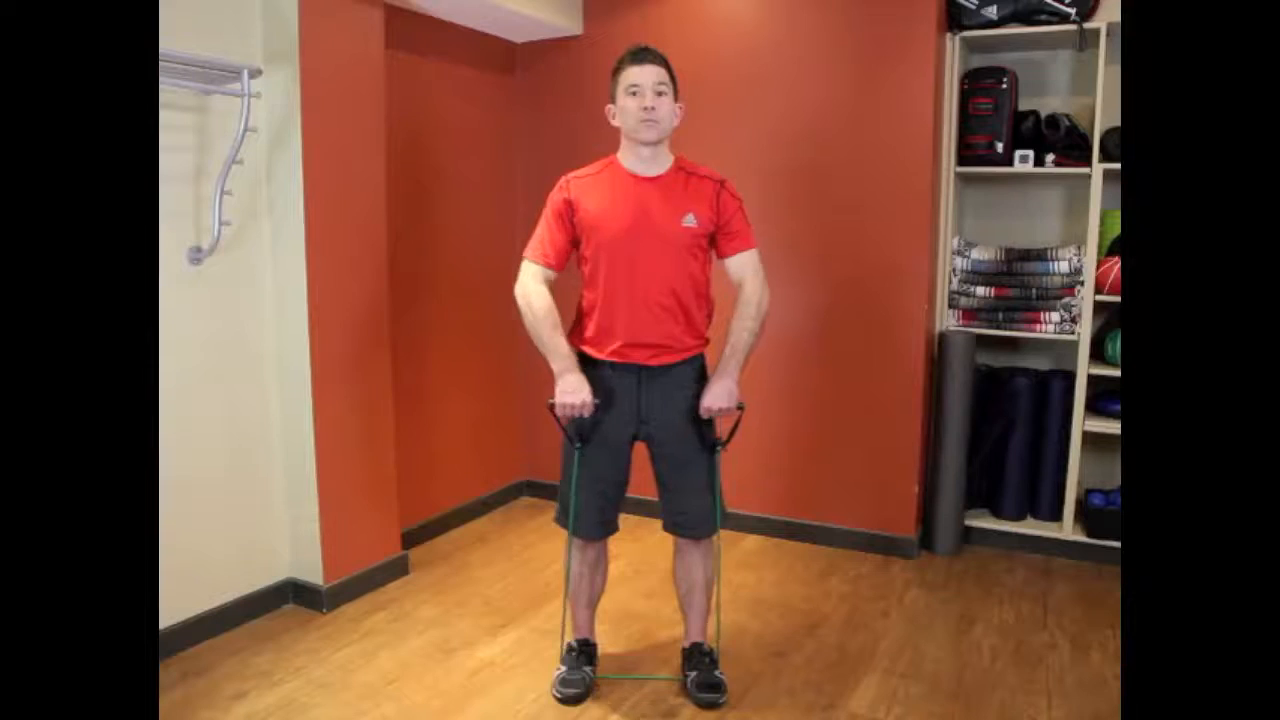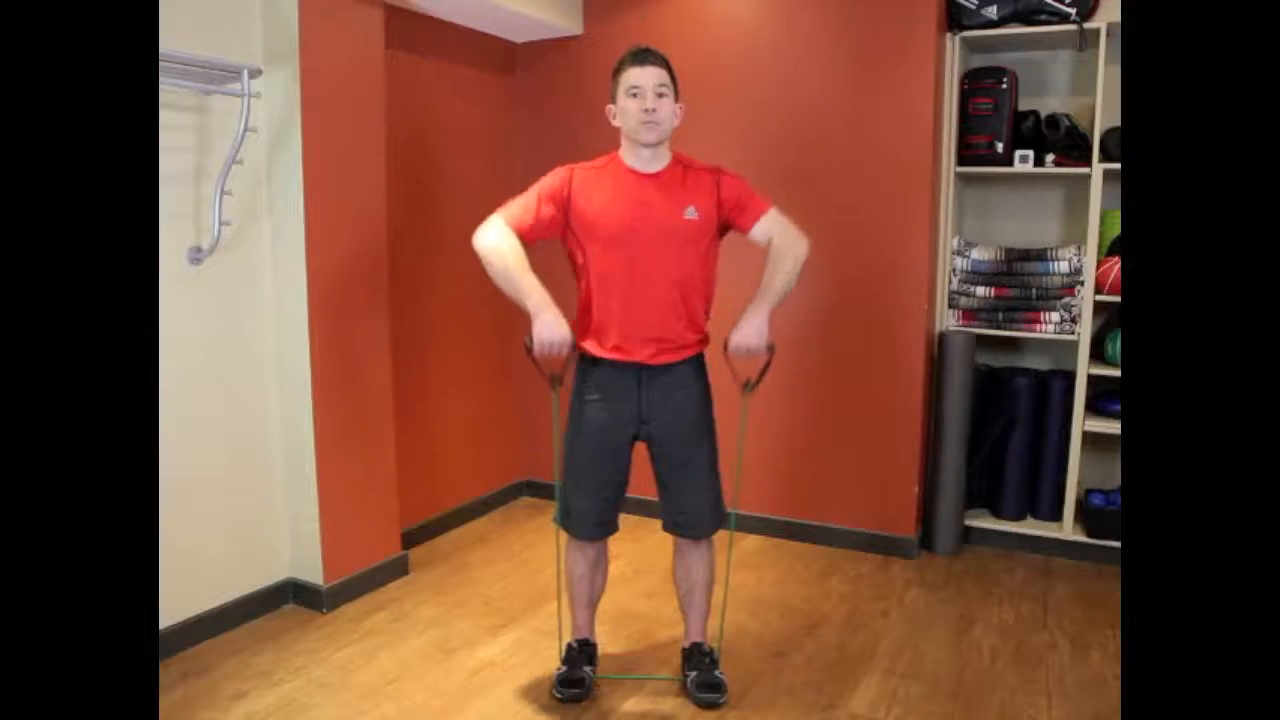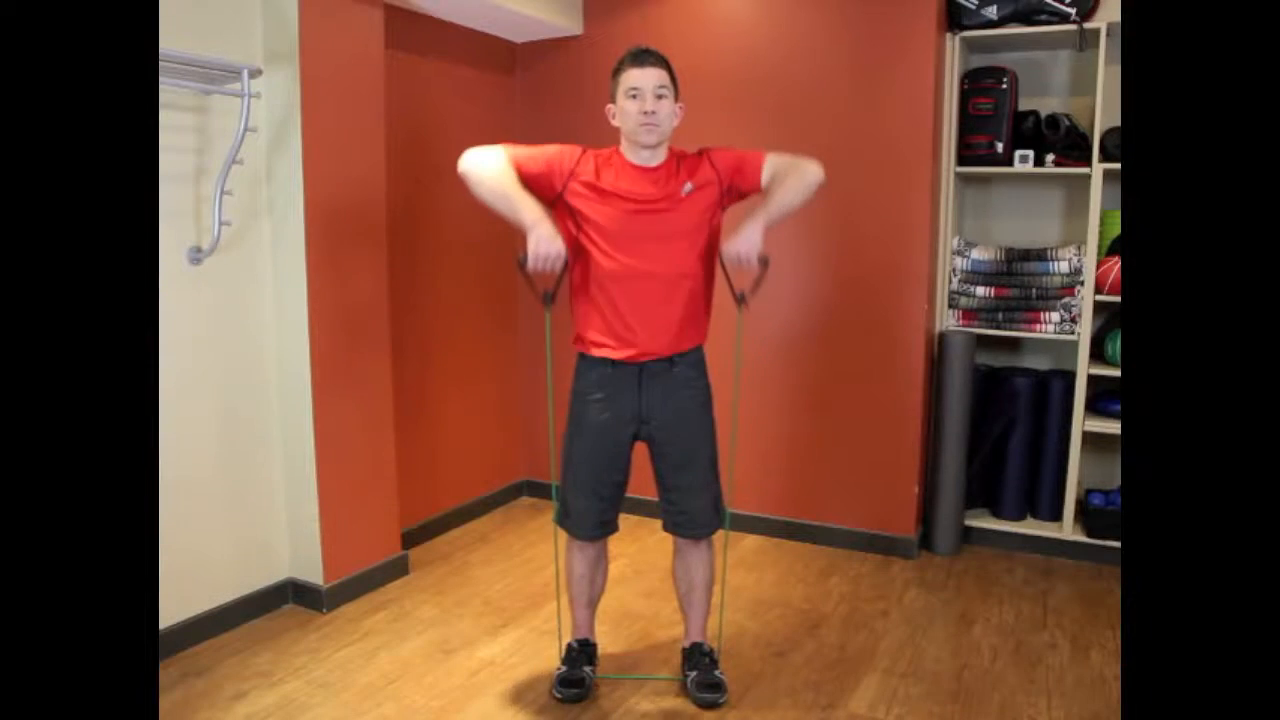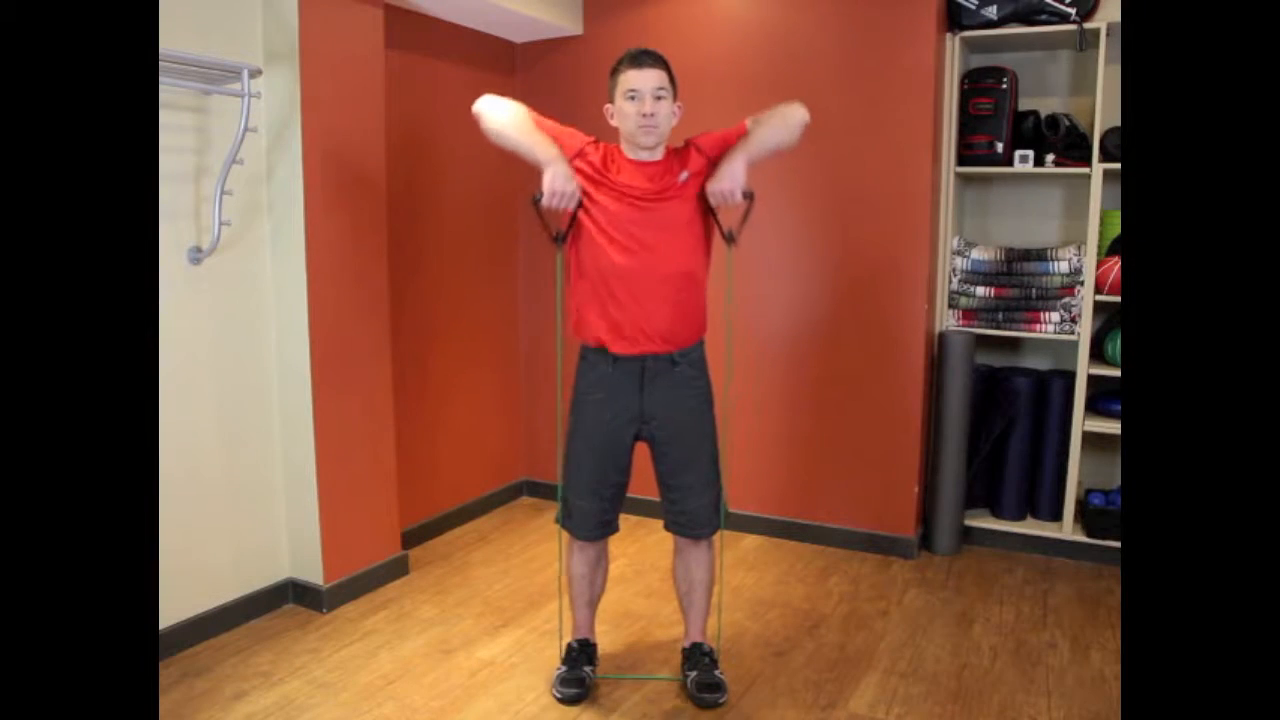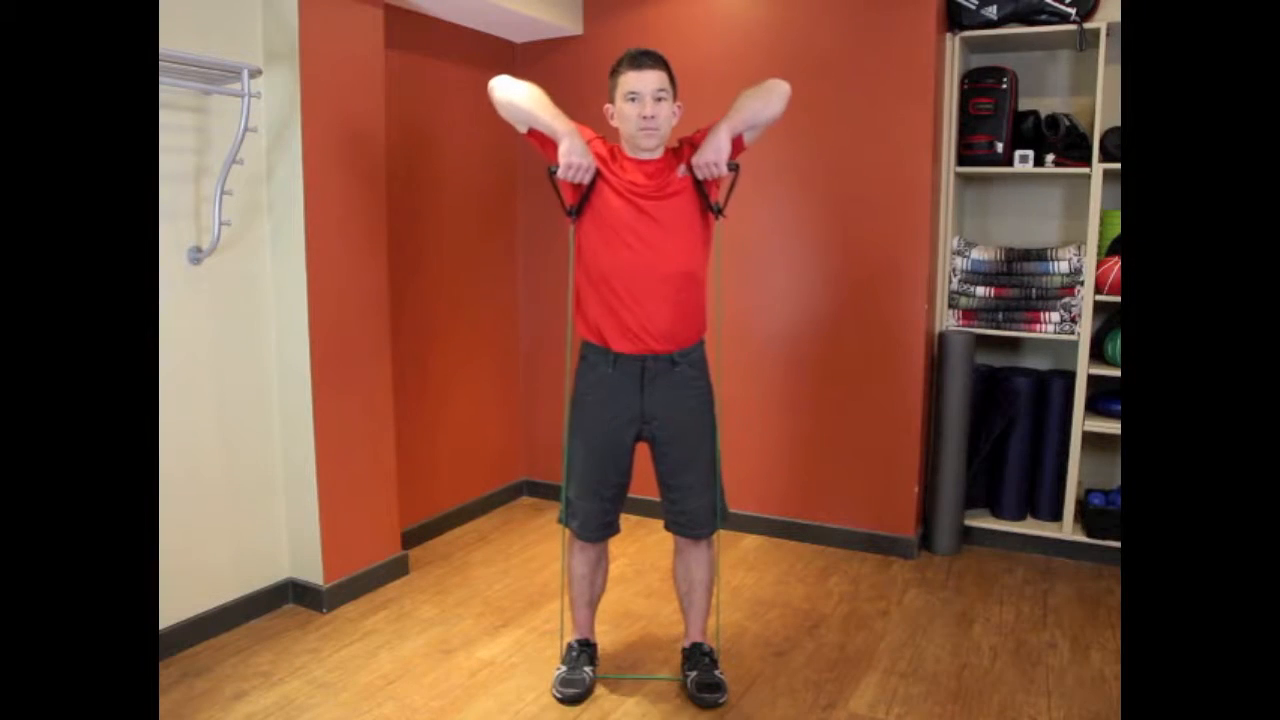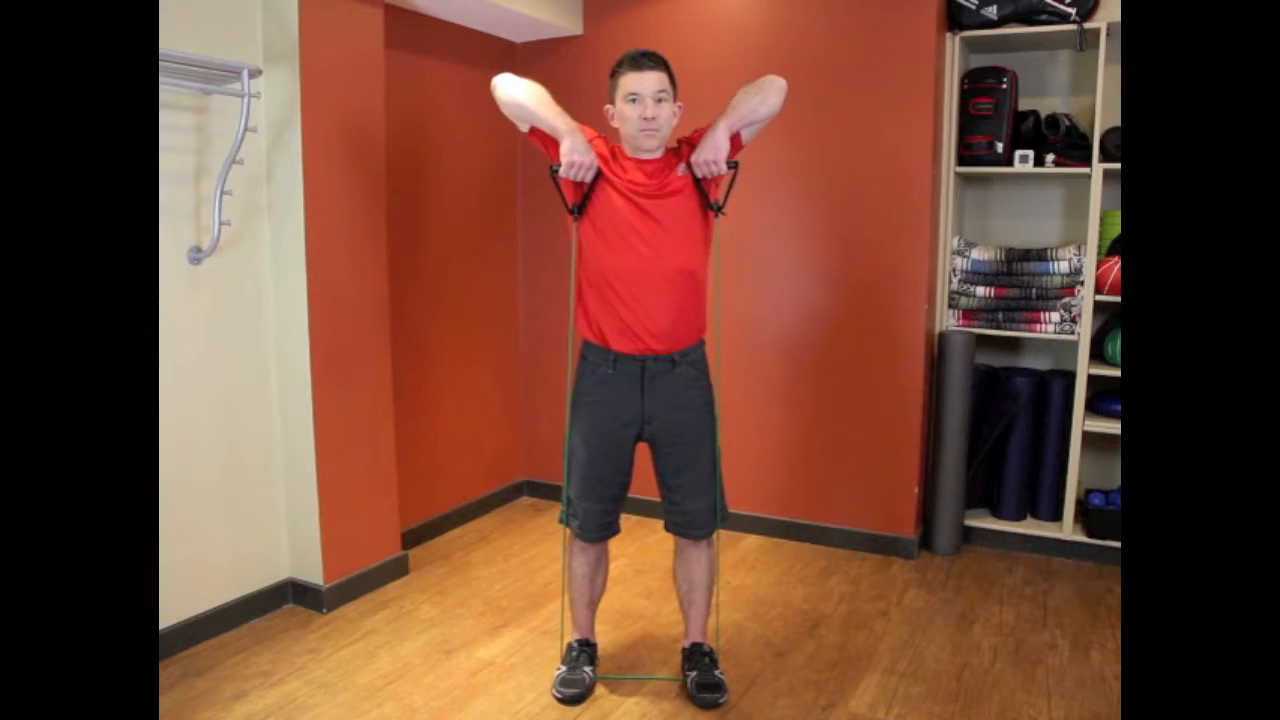
dt=0.2s
person 1, frame 1
left shoulder: (712, 193)
right shoulder: (575, 190)
left elbow: (752, 287)
right elbow: (531, 286)
left wrist: (727, 375)
right wrist: (566, 372)
left hip: (683, 380)
right hip: (599, 379)
left knee: (695, 525)
right knee: (587, 525)
left ankle: (697, 649)
right ankle: (581, 646)
person 1, frame 2
left shoulder: (713, 185)
right shoulder: (575, 183)
left elbow: (791, 243)
right elbow: (491, 237)
left wrist: (759, 312)
right wrist: (541, 308)
left hip: (681, 380)
right hip: (599, 378)
left knee: (694, 525)
right knee: (585, 524)
left ankle: (696, 650)
right ankle: (581, 645)
person 1, frame 3
left shoulder: (709, 170)
right shoulder: (575, 171)
left elbow: (806, 172)
right elbow: (475, 163)
left wrist: (758, 223)
right wrist: (535, 220)
left hip: (681, 376)
right hip: (601, 376)
left knee: (695, 523)
right knee: (586, 522)
left ankle: (697, 649)
right ankle: (581, 645)
person 1, frame 4
left shoulder: (701, 163)
right shoulder: (582, 162)
left elbow: (793, 117)
right elbow: (489, 109)
left wrist: (738, 161)
right wrist: (549, 160)
left hip: (681, 373)
right hip: (602, 373)
left knee: (695, 522)
right knee: (586, 522)
left ankle: (697, 649)
right ankle: (581, 645)
person 1, frame 5
left shoulder: (696, 160)
right shoulder: (588, 160)
left elbow: (777, 93)
right elbow: (503, 89)
left wrist: (722, 134)
right wrist: (565, 135)
left hip: (682, 371)
right hip: (604, 371)
left knee: (695, 522)
right knee: (588, 521)
left ankle: (697, 649)
right ankle: (582, 646)
person 1, frame 6
left shoulder: (696, 162)
right shoulder: (590, 162)
left elbow: (773, 88)
right elbow: (506, 86)
left wrist: (719, 132)
right wrist: (568, 135)
left hip: (682, 372)
right hip: (605, 371)
left knee: (695, 523)
right knee: (588, 522)
left ankle: (697, 648)
right ankle: (582, 645)
